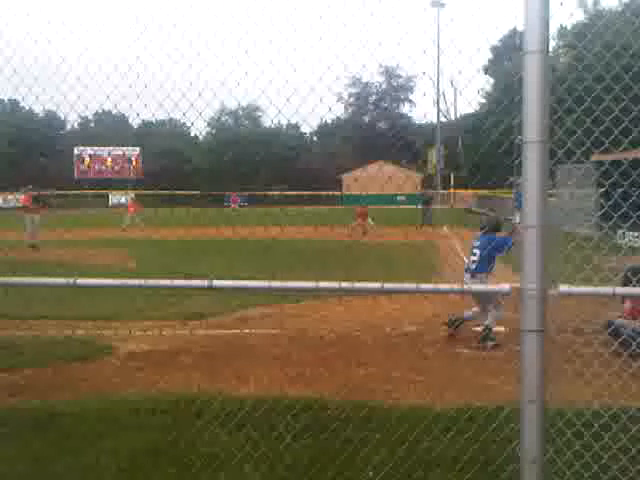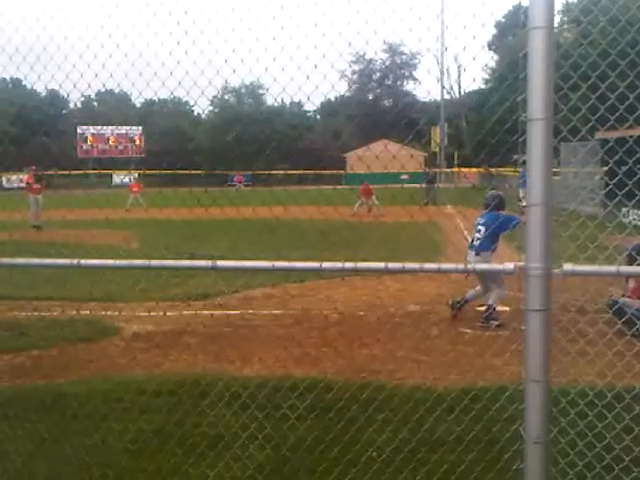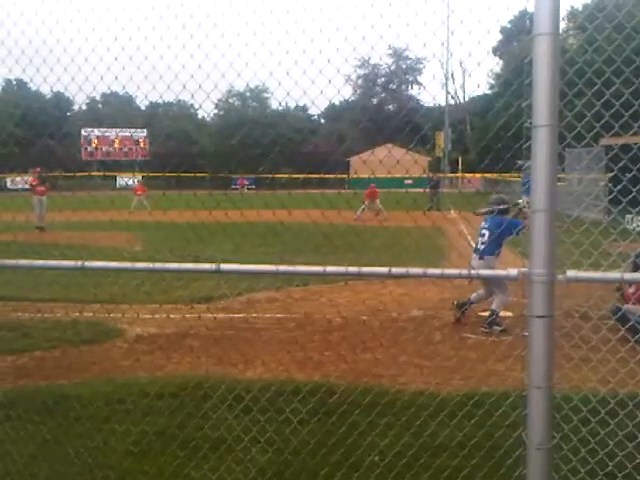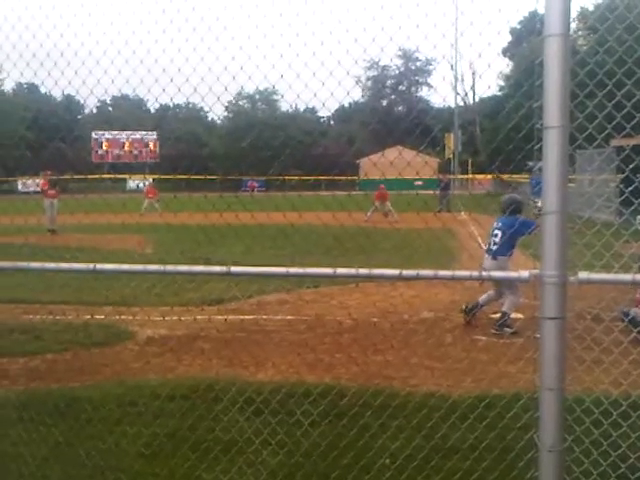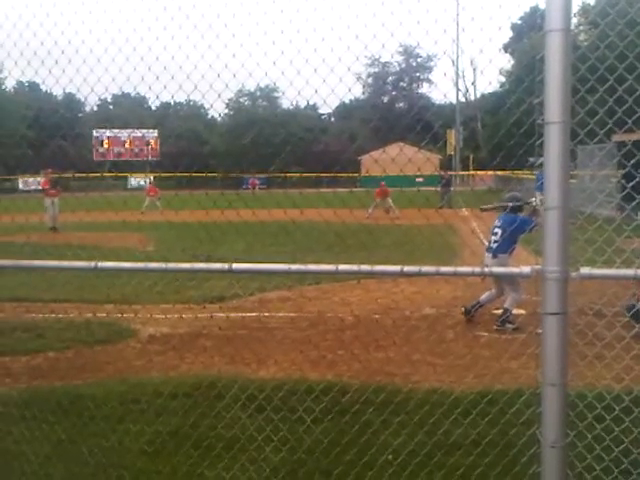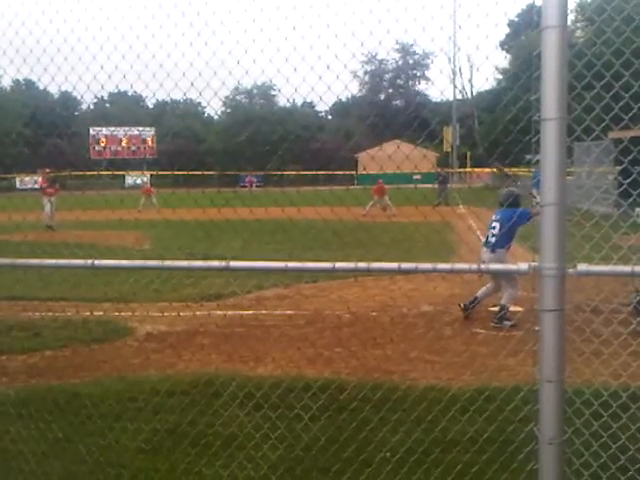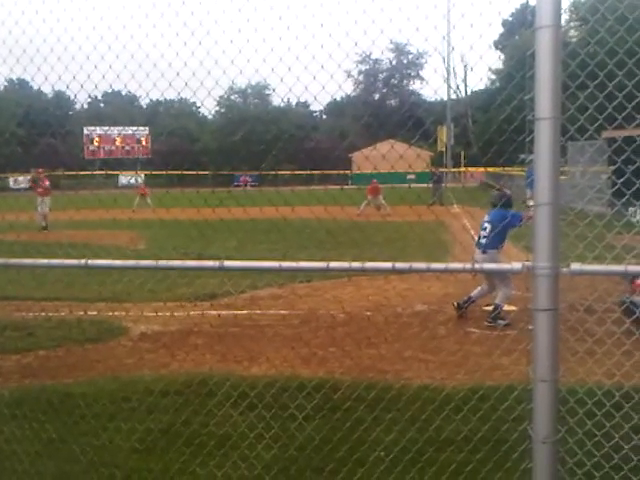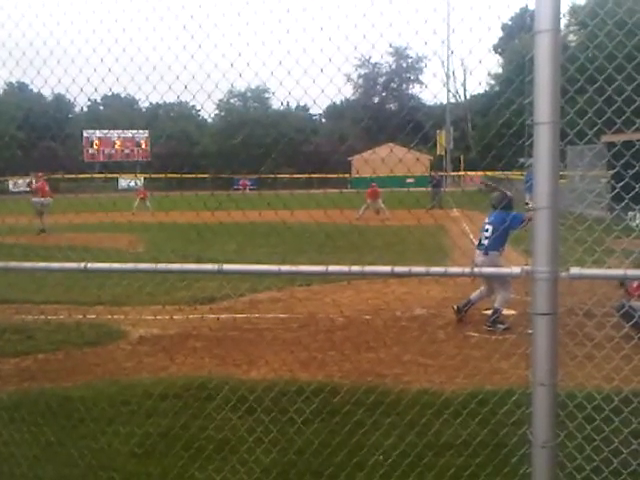
dt=0.5s
person 1, frame 1
left shoulder: (480, 238)
right shoulder: (492, 240)
left elbow: (502, 241)
left wrist: (513, 229)
right wrist: (517, 229)
left hip: (470, 278)
right hip: (478, 280)
left knee: (483, 308)
right knee: (496, 307)
left ankle: (455, 322)
right ankle: (484, 337)
person 1, frame 2
left shoulder: (483, 216)
right shoulder: (497, 217)
left elbow: (507, 220)
right elbow: (521, 220)
left hip: (472, 256)
right hip: (481, 258)
left knee: (486, 286)
right knee: (498, 286)
left ankle: (457, 304)
right ankle: (487, 317)
person 1, frame 3
left shoulder: (488, 220)
right shoulder: (501, 222)
right elbow: (526, 224)
left wrist: (519, 211)
right wrist: (524, 212)
left hip: (476, 260)
right hip: (486, 262)
left knee: (489, 290)
right knee: (502, 292)
left ankle: (462, 306)
right ankle: (490, 323)
person 1, frame 4
left shoulder: (500, 220)
right shoulder: (516, 222)
left elbow: (523, 225)
right elbow: (538, 224)
left hip: (488, 260)
right hip: (499, 262)
left knee: (498, 291)
right knee: (513, 293)
left ankle: (470, 310)
right ankle: (500, 325)
person 1, frame 5
left shoulder: (502, 218)
right shoulder: (515, 219)
left elbow: (523, 221)
right elbow: (535, 223)
left wrist: (533, 209)
right wrist: (536, 210)
left hip: (490, 258)
right hip: (499, 260)
left knee: (499, 289)
right knee: (515, 290)
left ankle: (470, 310)
right ankle: (502, 321)
person 1, frame 6
left shoulder: (499, 213)
right shoulder: (514, 213)
right elbow: (535, 212)
left hip: (486, 253)
right hip: (497, 255)
left knee: (496, 283)
right knee: (512, 285)
left ankle: (468, 305)
right ankle: (499, 318)
person 1, frame 7
left shoulder: (491, 214)
right shoulder: (505, 214)
left elbow: (517, 220)
right elbow: (527, 217)
left wrist: (526, 213)
left hip: (480, 254)
right hip: (489, 255)
left knee: (491, 284)
right knee: (505, 285)
left ankle: (462, 305)
right ankle: (493, 317)
person 1, frame 8
left shoulder: (493, 215)
right shoulder: (506, 216)
left elbow: (518, 221)
right elbow: (528, 218)
left hip: (480, 256)
right hip: (490, 257)
left knee: (489, 287)
right knee: (504, 287)
left ankle: (461, 308)
right ankle: (493, 321)
